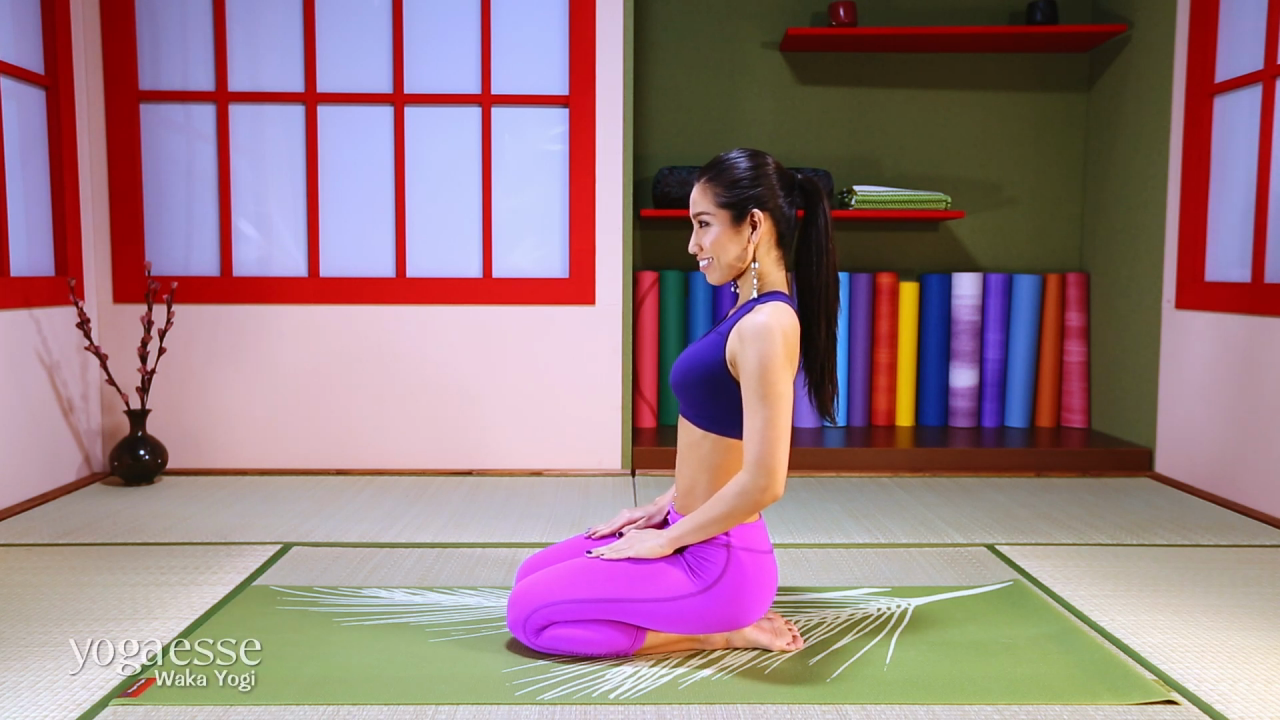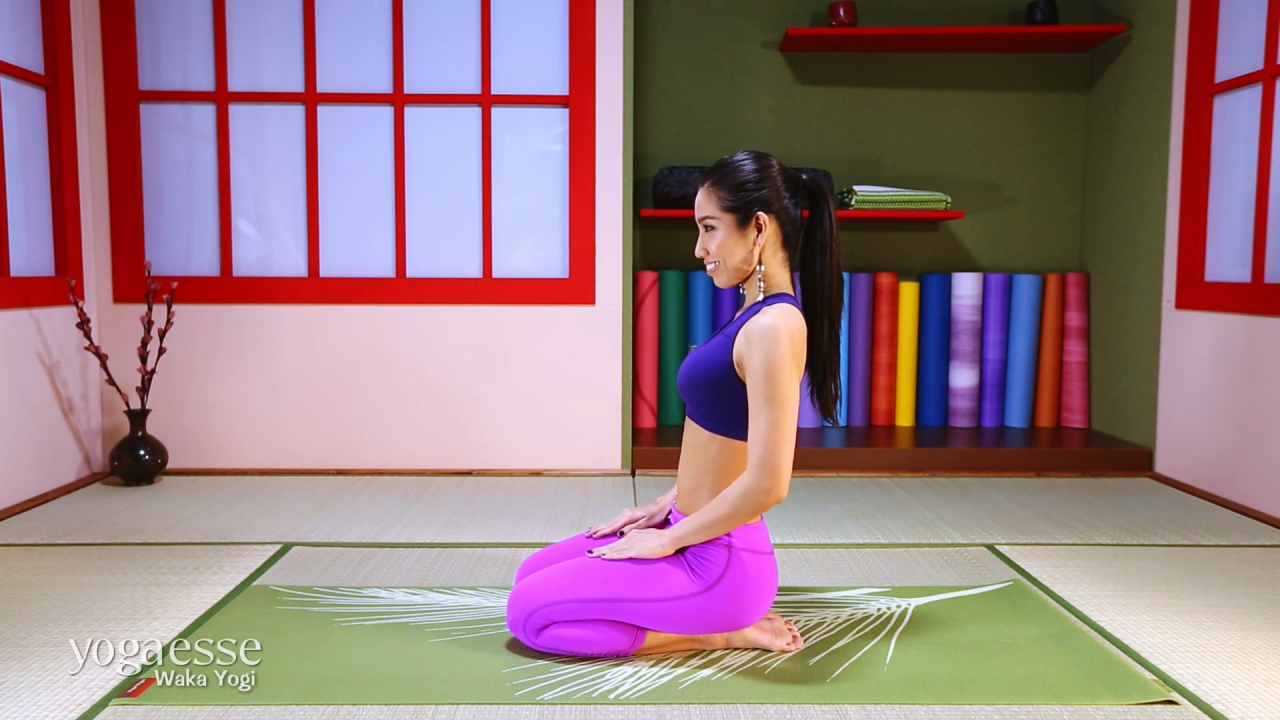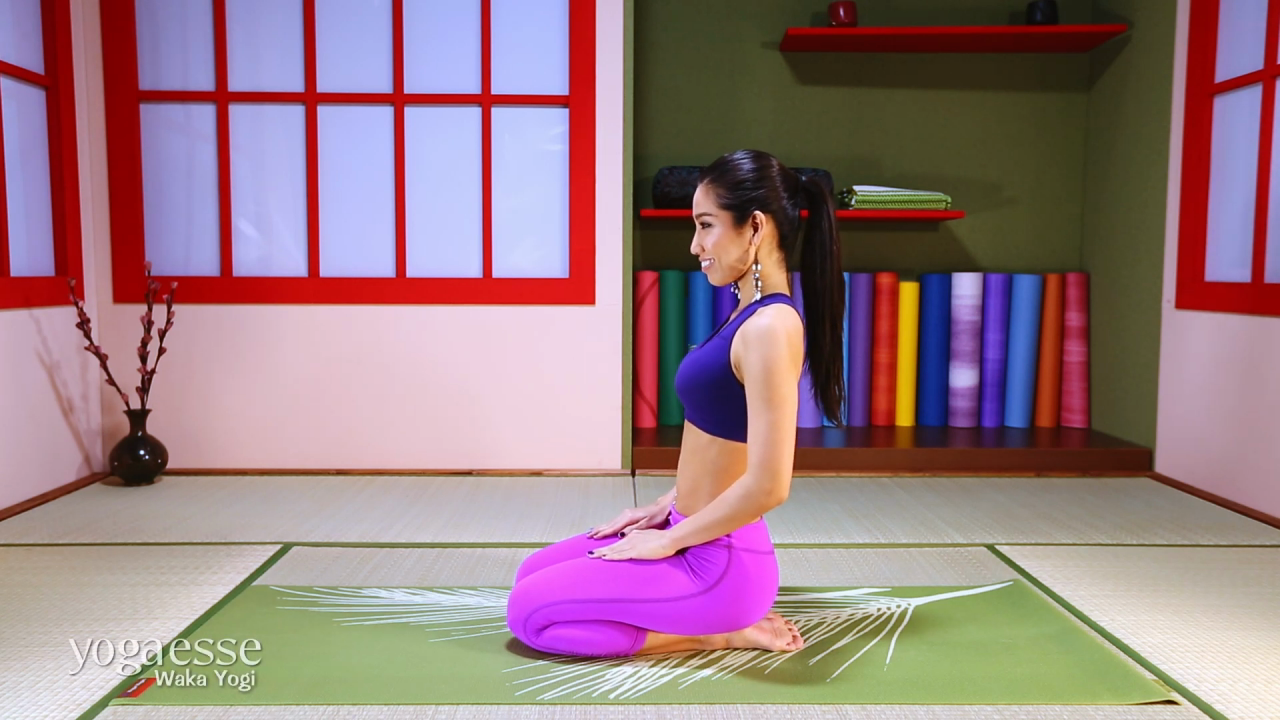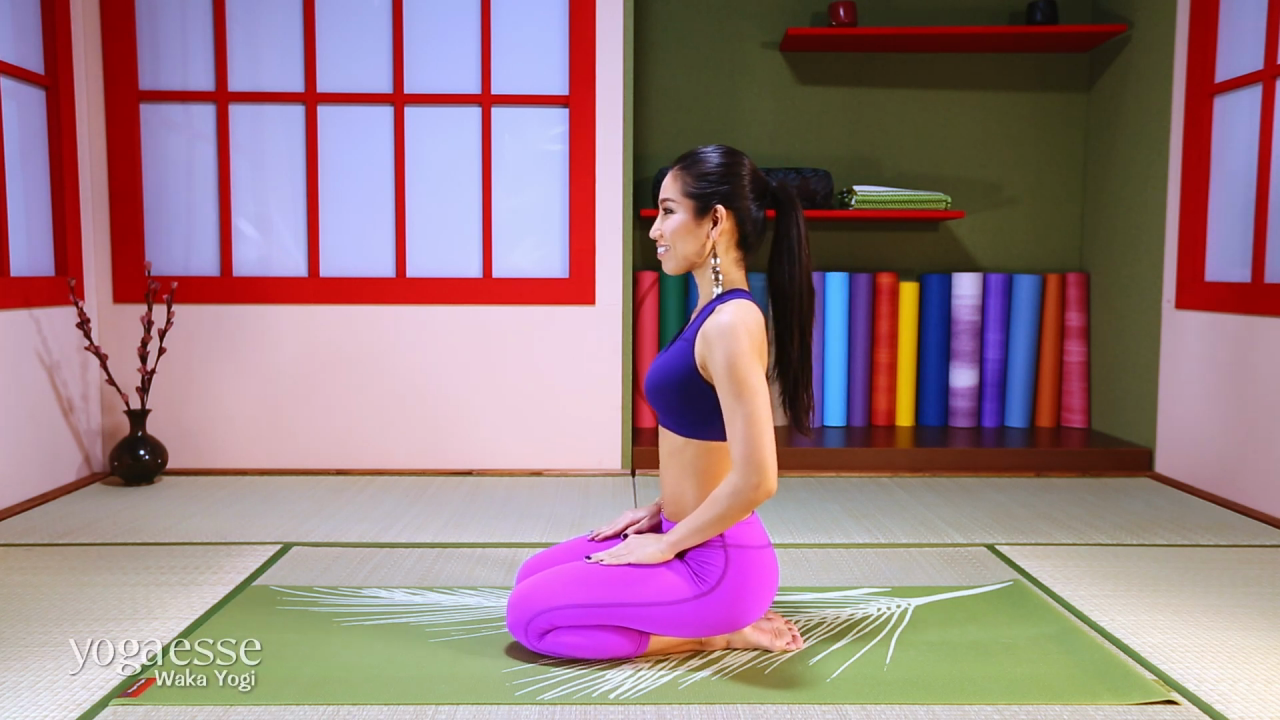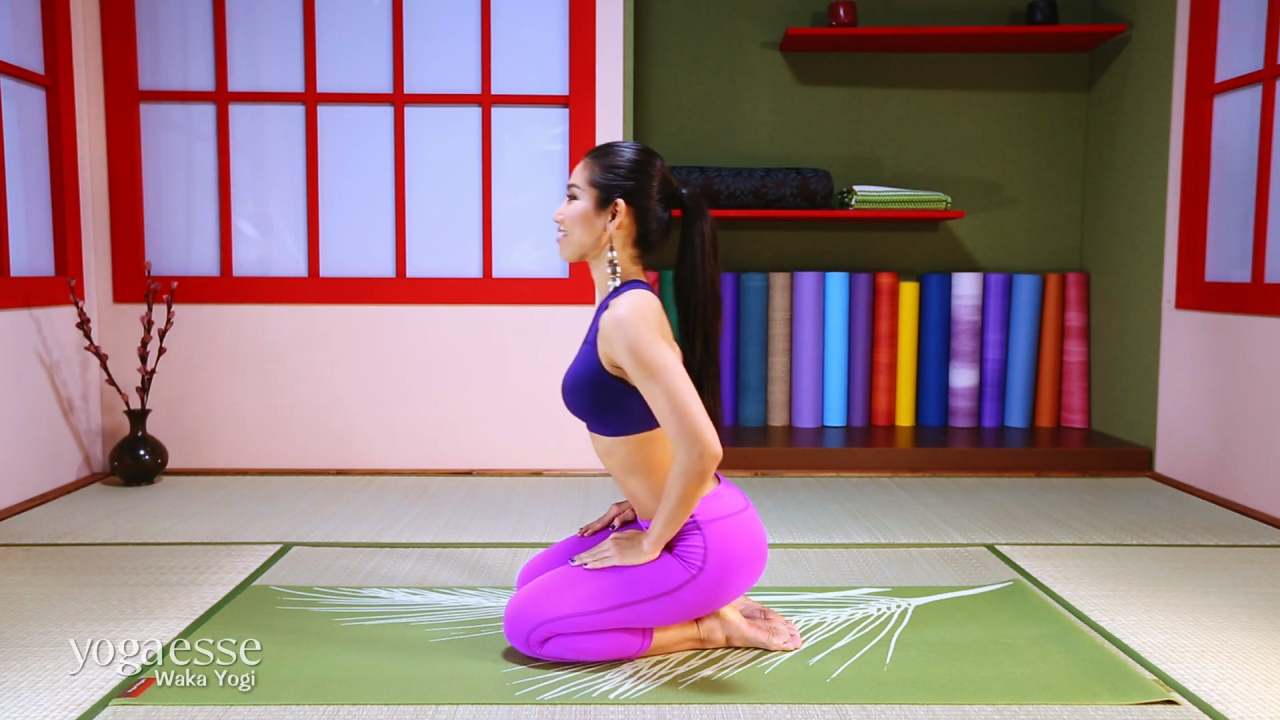
dt=0.4s
person 1, frame 1
left shoulder: (766, 325)
right shoulder: (751, 313)
left elbow: (763, 481)
left wrist: (667, 539)
right wrist: (665, 505)
left hip: (719, 563)
right hip: (699, 540)
left knee: (531, 614)
right knee: (533, 576)
left ankle: (721, 631)
right ankle: (721, 617)
person 1, frame 2
left shoulder: (773, 327)
right shoulder: (758, 314)
left elbow: (767, 483)
left wrist: (668, 539)
right wrist: (665, 505)
left hip: (720, 563)
right hip: (700, 539)
left knee: (530, 613)
right knee: (533, 576)
left ankle: (720, 632)
right ankle: (718, 617)
person 1, frame 3
left shoulder: (769, 328)
right shoulder: (751, 315)
left elbow: (768, 485)
left wrist: (668, 541)
right wrist: (665, 506)
left hip: (718, 564)
right hip: (699, 540)
left knee: (530, 612)
right knee: (533, 575)
left ankle: (720, 631)
right ankle: (719, 616)
person 1, frame 4
left shoulder: (730, 323)
right shoulder: (715, 309)
left elbow: (756, 478)
left wrist: (666, 545)
right wrist: (661, 512)
left hip: (717, 564)
right hip: (698, 543)
left knee: (530, 616)
right knee: (533, 579)
left ankle: (718, 631)
right ankle: (715, 617)
person 1, frame 5
left shoulder: (626, 316)
right shoulder: (625, 303)
left elbow: (702, 449)
left wrist: (650, 542)
right wrist: (643, 501)
left hip: (706, 545)
right hip: (691, 527)
left knee: (527, 625)
right knee: (535, 583)
left ankle: (713, 627)
right ankle: (711, 605)
